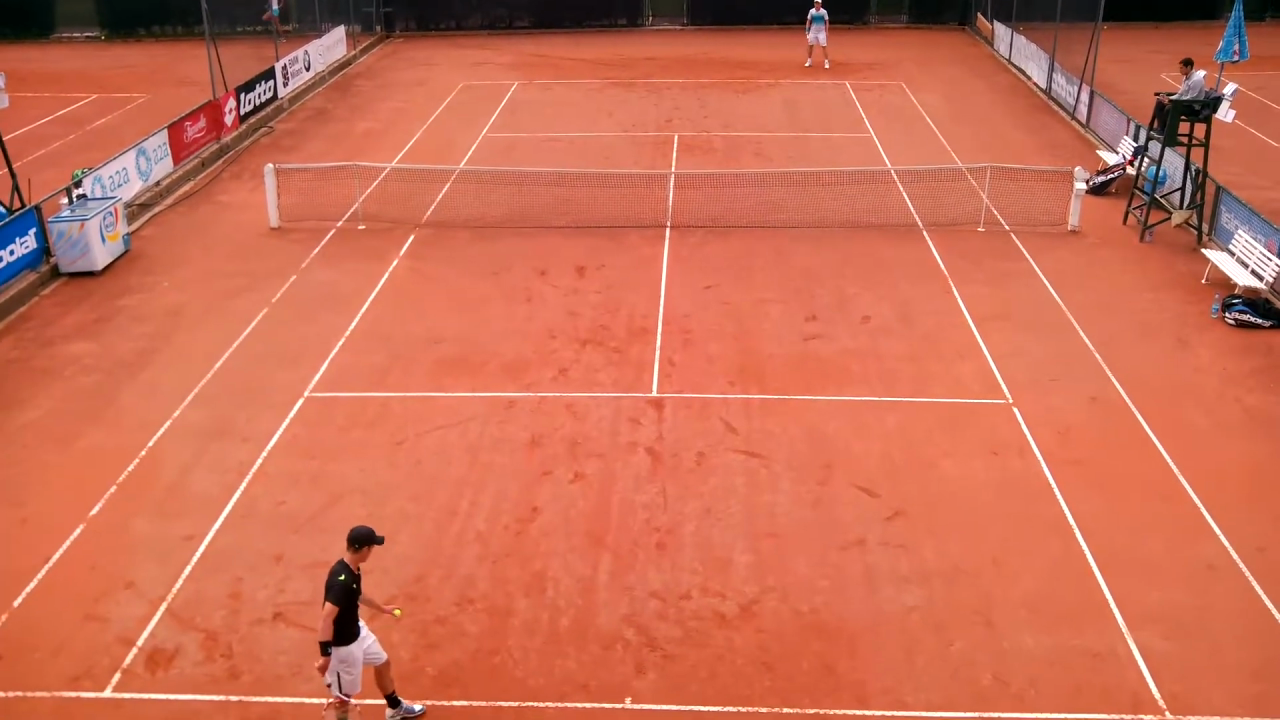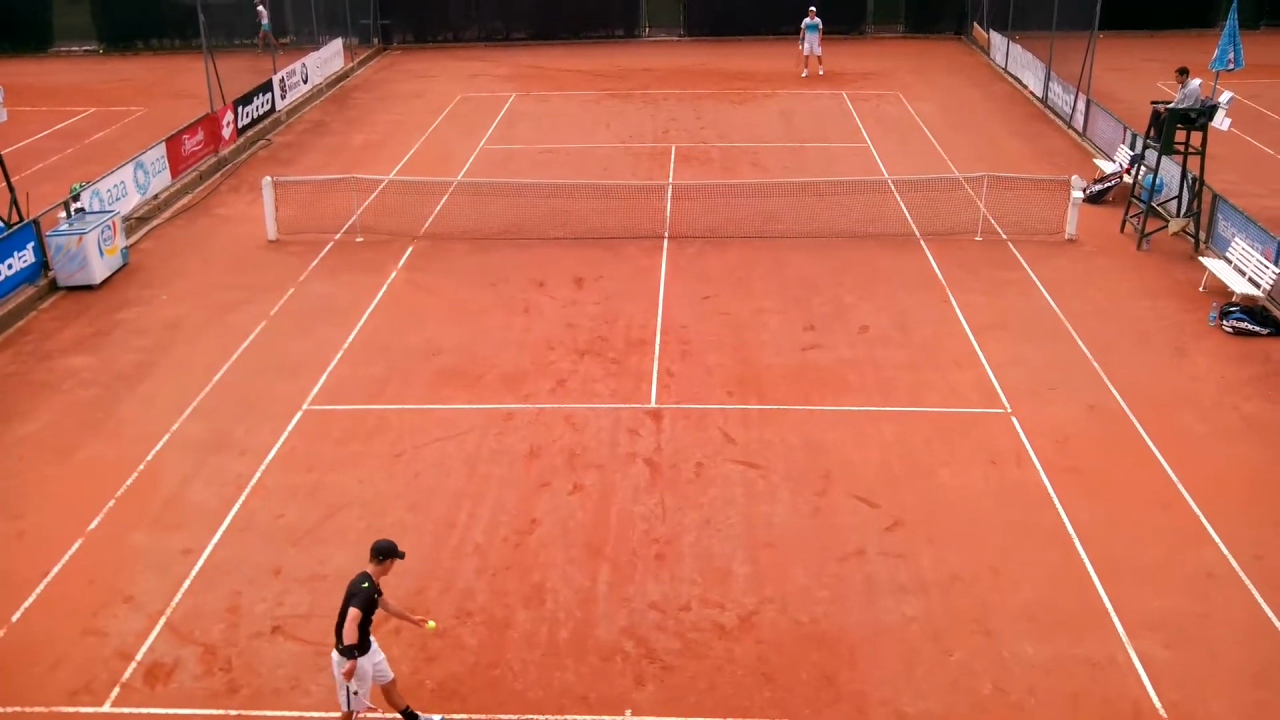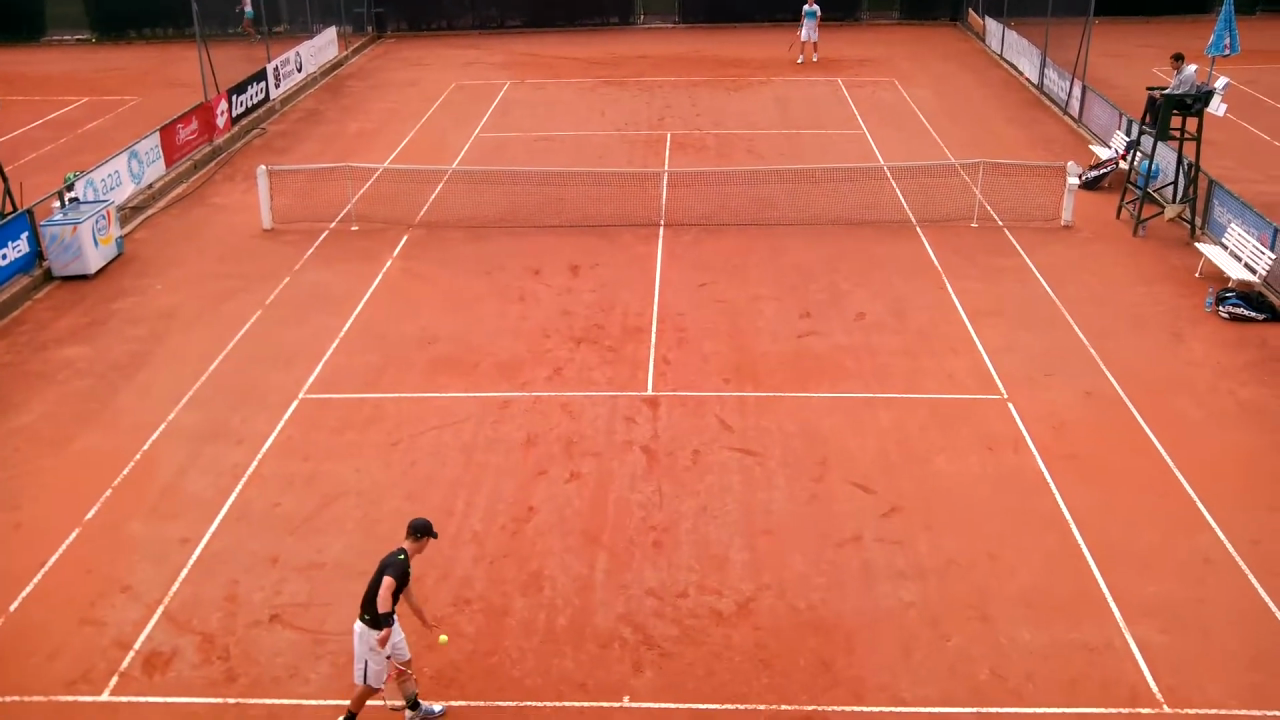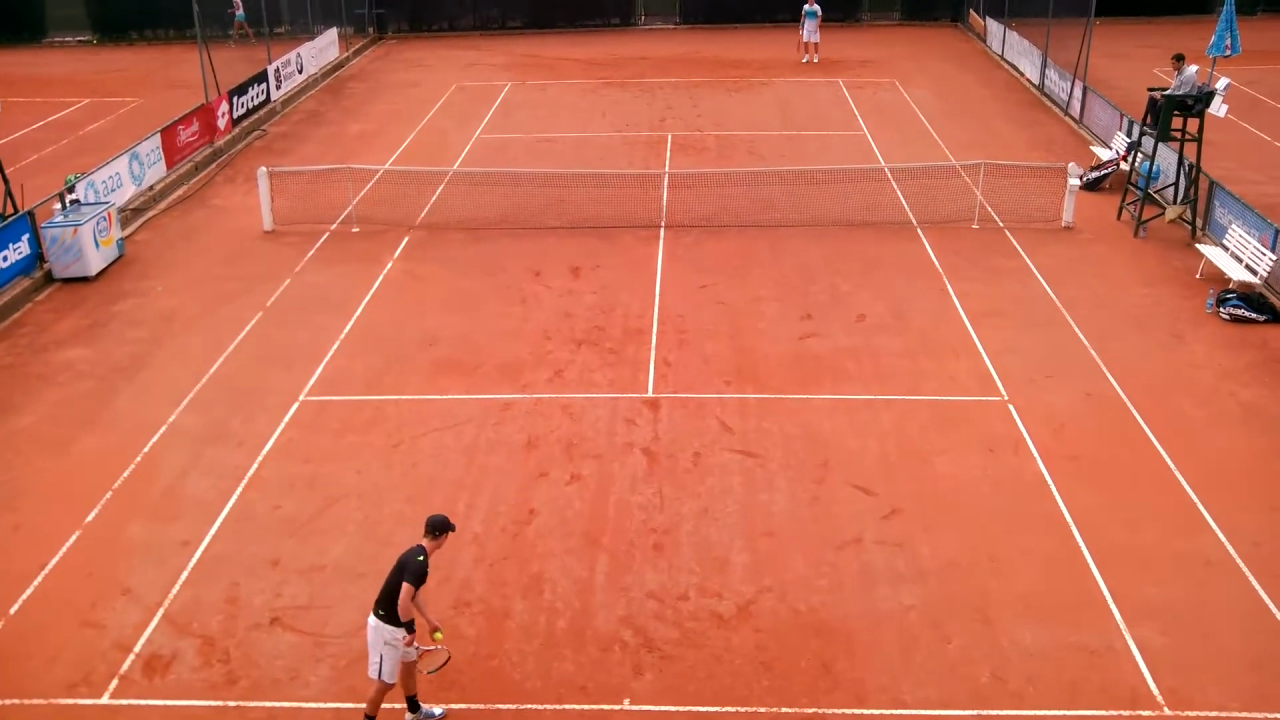
dt=0.3s
person 1, frame 1
left shoulder: (352, 569)
right shoulder: (341, 580)
right elbow: (326, 620)
left wrist: (382, 608)
right wrist: (326, 655)
left hip: (356, 629)
right hip: (342, 643)
left knee: (382, 663)
right knee: (346, 693)
person 1, frame 2
left shoulder: (370, 583)
right shoulder: (364, 589)
left elbow: (386, 605)
right elbow: (350, 624)
left wrist: (411, 618)
right wrist: (352, 658)
left hip: (368, 646)
right hip: (354, 655)
left knee: (389, 683)
person 1, frame 3
left shoulder: (401, 559)
right shoulder: (399, 562)
left elbow: (408, 596)
right elbow: (383, 594)
left wrist: (424, 620)
right wrist: (386, 627)
left hip: (385, 625)
right hip: (372, 630)
left knee: (404, 664)
right knee: (371, 684)
person 1, frame 4
left shoulder: (417, 555)
right shoulder: (418, 562)
right elbow: (403, 601)
left wrist: (429, 621)
right wrist: (411, 631)
left hip: (396, 622)
right hip: (386, 626)
left knee: (409, 664)
right knee: (385, 682)
